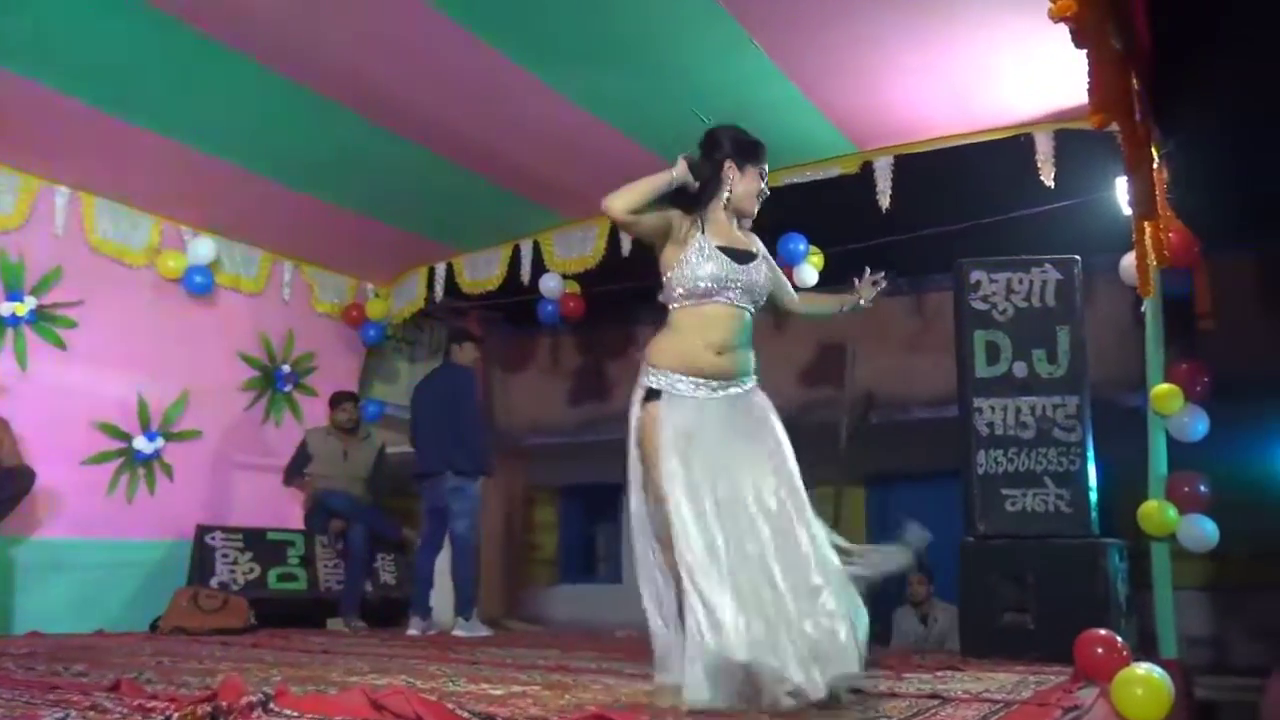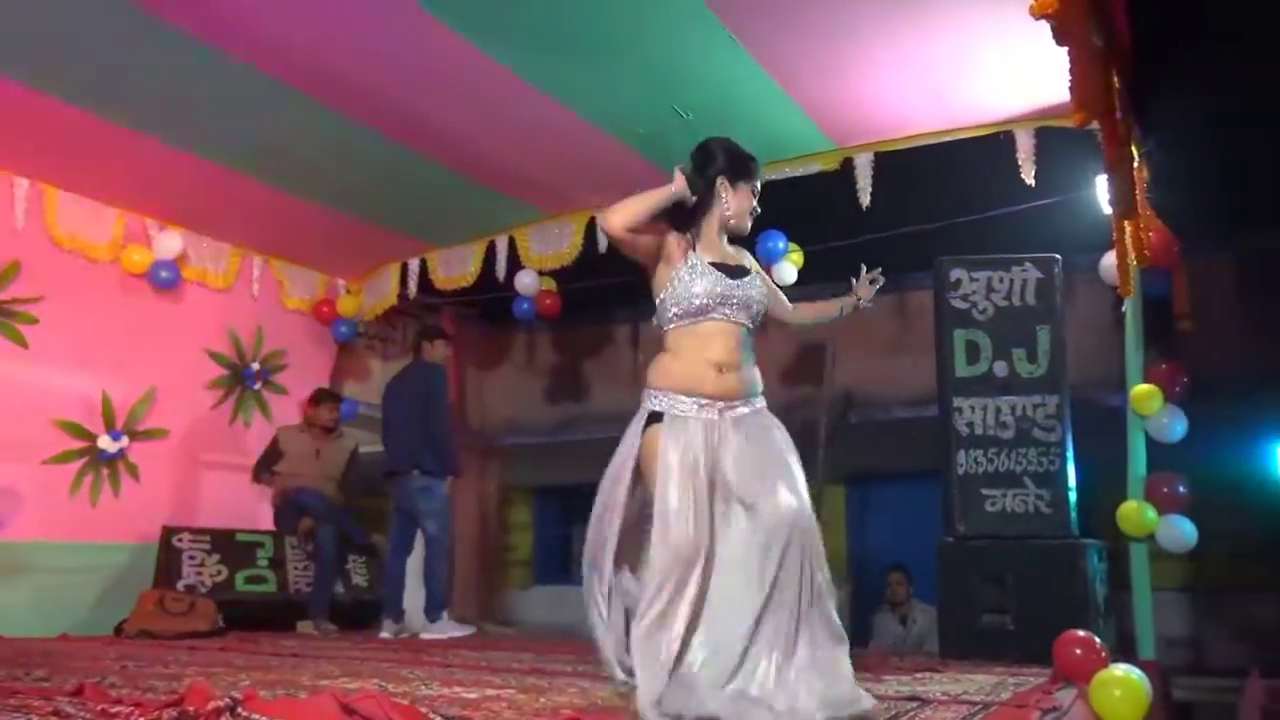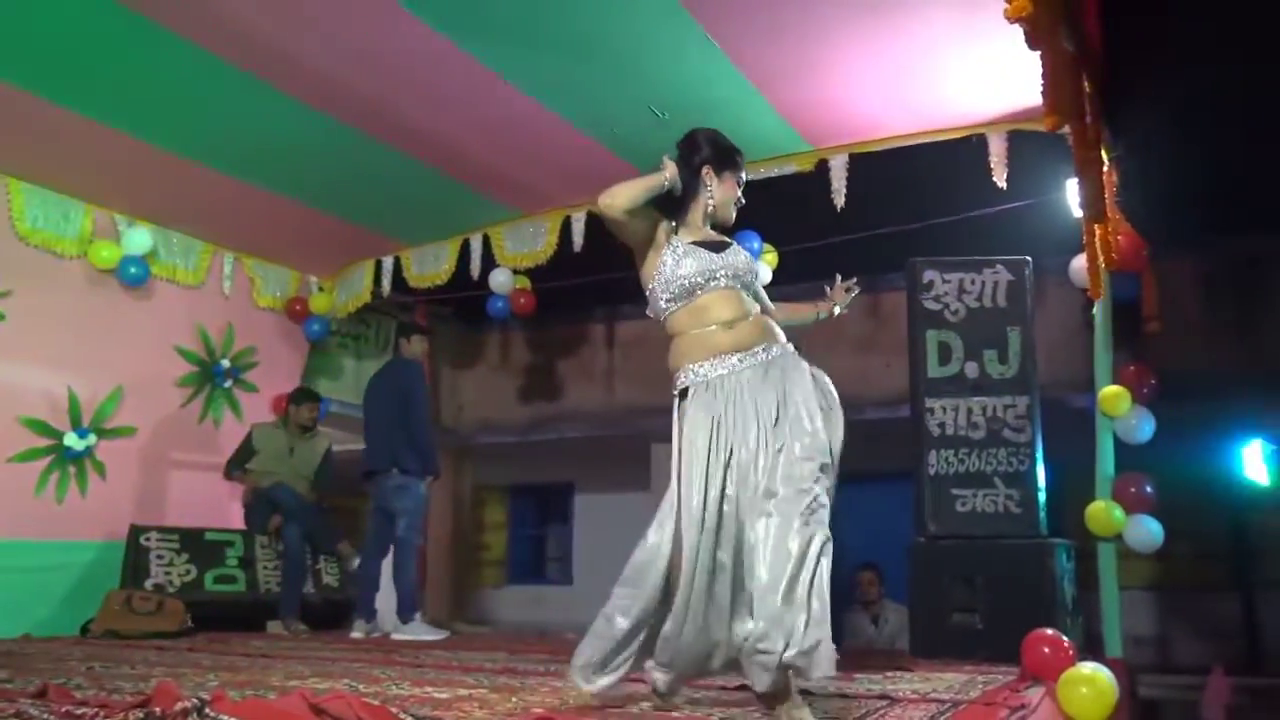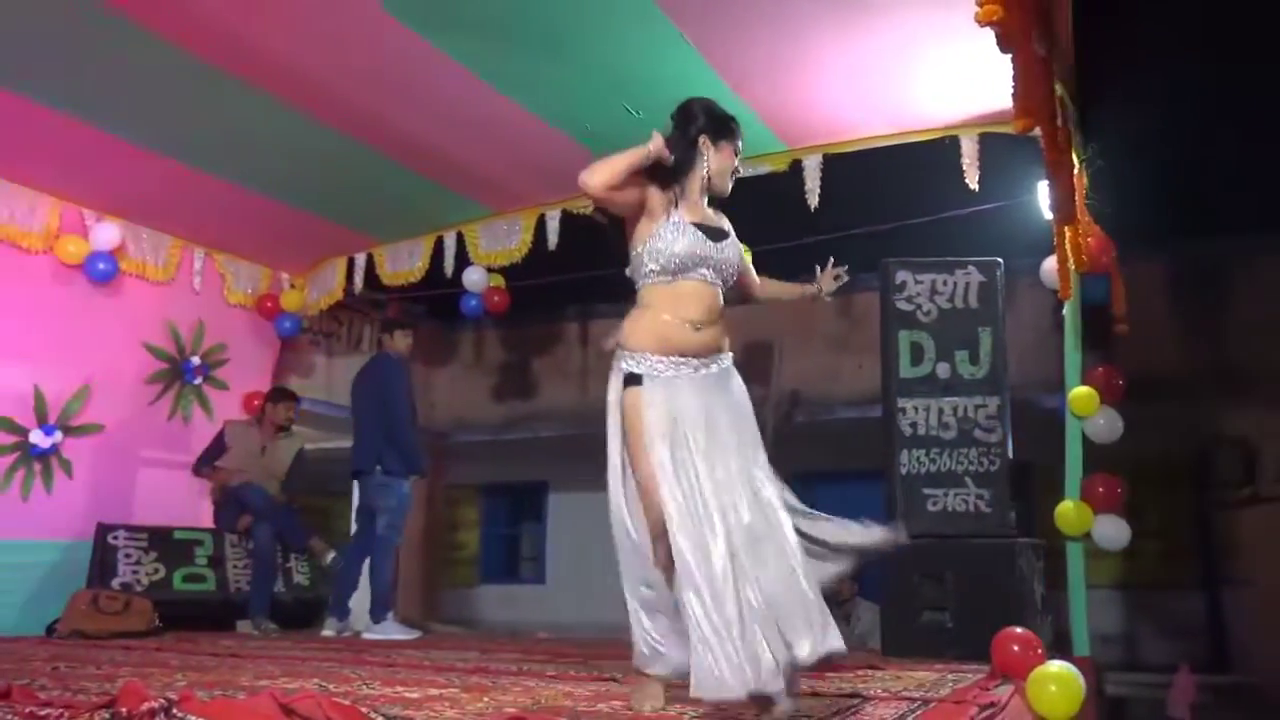
dt=0.3s
person 1, frame 1
left shoulder: (752, 246)
right shoulder: (678, 227)
left elbow: (794, 302)
right elbow: (613, 208)
left wrist: (854, 298)
right wrist: (679, 177)
left hip: (735, 399)
right hip: (672, 394)
left knee: (772, 516)
right knee: (686, 527)
left ankle: (793, 659)
right ankle: (687, 665)
person 1, frame 2
left shoulder: (746, 262)
right shoulder: (669, 247)
left elbow: (790, 313)
right elbow: (614, 224)
left wrist: (851, 302)
right wrist: (675, 191)
left hip: (745, 418)
right hip: (679, 416)
left knee: (784, 525)
right knee: (675, 548)
person 1, frame 3
left shoulder: (729, 246)
right shoulder: (657, 235)
right elbow: (610, 204)
left wrist: (826, 307)
right wrist: (668, 179)
left hip: (776, 378)
right hip: (710, 391)
left knee: (788, 515)
right knee: (699, 524)
right ankle: (663, 654)
person 1, frame 4
left shoulder: (721, 222)
right shoulder: (653, 202)
left elbow: (758, 288)
right elbow: (593, 184)
left wrist: (819, 289)
right wrist: (657, 150)
left hip: (714, 378)
right hip: (650, 373)
left knee: (740, 506)
right knee: (665, 516)
left ankle: (755, 664)
right ankle: (658, 661)
person 2, frame 1
left shoulder: (425, 384)
right shoulder: (463, 377)
left elbow: (415, 433)
right elbow: (473, 425)
right wrist: (482, 466)
left hip: (430, 474)
right hip: (460, 473)
left knee: (429, 544)
right knee: (464, 543)
left ankle: (419, 617)
right ankle: (465, 618)
person 2, frame 2
left shoulder: (396, 382)
right shoulder: (433, 375)
left elbow: (387, 430)
right elbow: (440, 425)
right wrist: (450, 467)
left hip: (399, 473)
right hip: (426, 473)
left knee: (398, 546)
right knee: (437, 543)
left ankle: (392, 619)
right ankle: (436, 619)
person 2, frame 3
left shoulder: (378, 378)
right shoulder: (412, 371)
right elbow: (419, 423)
right wrist: (431, 466)
left hip: (378, 470)
right hip: (405, 471)
left knee: (376, 544)
right knee: (407, 543)
left ankle: (364, 619)
right ankle: (408, 620)
person 2, frame 4
left shoulder: (366, 373)
right shoulder: (394, 369)
right elbow: (402, 420)
right wrist: (416, 464)
left hip: (367, 466)
right hip: (391, 468)
left knee: (362, 540)
right knee: (385, 542)
left ankle: (336, 617)
right ankle: (381, 620)
person 3, frame 1
left shoulder: (374, 445)
right shoulder: (314, 439)
right elbow: (290, 475)
left wrist: (346, 517)
right wrist: (309, 488)
left hip: (357, 515)
right hip: (322, 514)
left knee: (359, 532)
right knee: (332, 498)
left ankle: (350, 613)
right ankle: (402, 534)
person 3, frame 2
left shoulder: (347, 445)
right shoulder: (286, 436)
left elbow: (348, 491)
right elbow: (259, 471)
left wrist: (316, 516)
right wrist: (277, 483)
left hip: (326, 514)
right hip: (291, 512)
left knee: (327, 532)
right knee: (305, 495)
left ankle: (319, 615)
right ankle: (369, 539)
person 3, frame 3
left shoulder: (322, 445)
right shoulder: (261, 433)
left elbow: (320, 491)
right elbow: (231, 468)
left wrist: (285, 513)
right wrist: (249, 480)
left hip: (298, 513)
right hip: (262, 510)
left knee: (294, 531)
right knee: (280, 491)
left ankle: (289, 615)
right ankle: (340, 548)
person 3, frame 4
left shoulder: (294, 446)
right shoulder: (233, 430)
right elbow: (200, 465)
left wrist: (254, 514)
right wrist: (216, 476)
left hip: (265, 513)
right hip: (231, 508)
left knee: (265, 531)
right knee: (248, 490)
left ankle: (259, 615)
right ankle: (313, 544)
